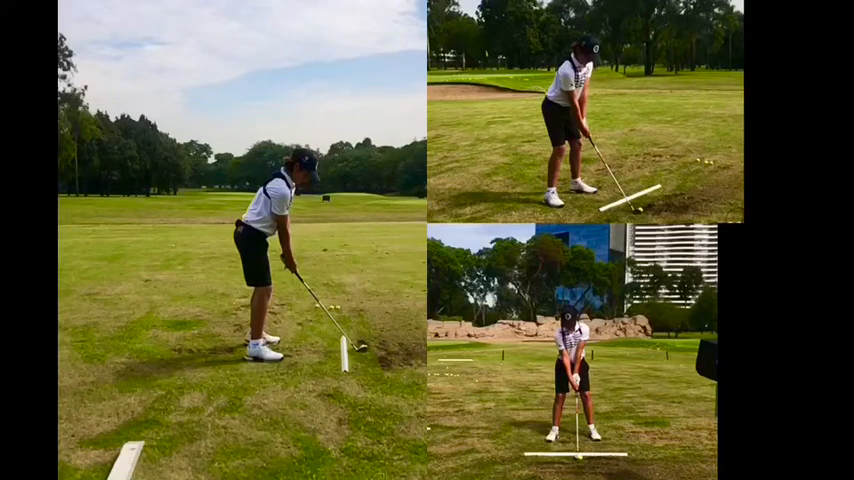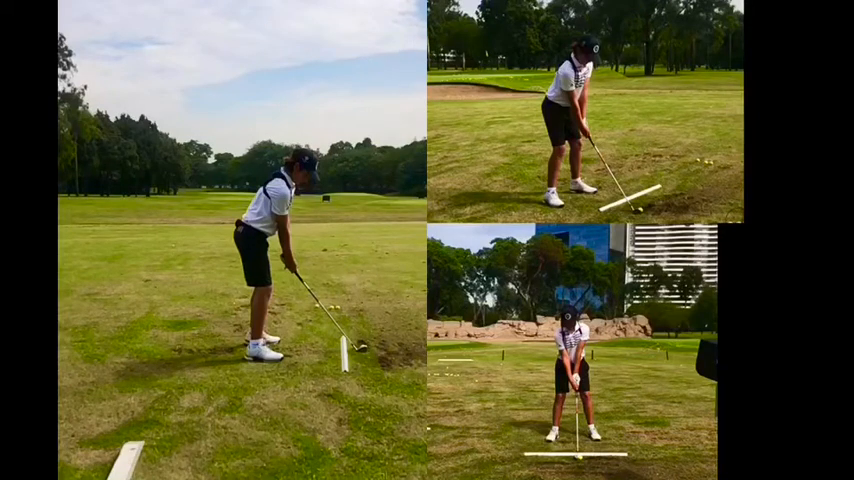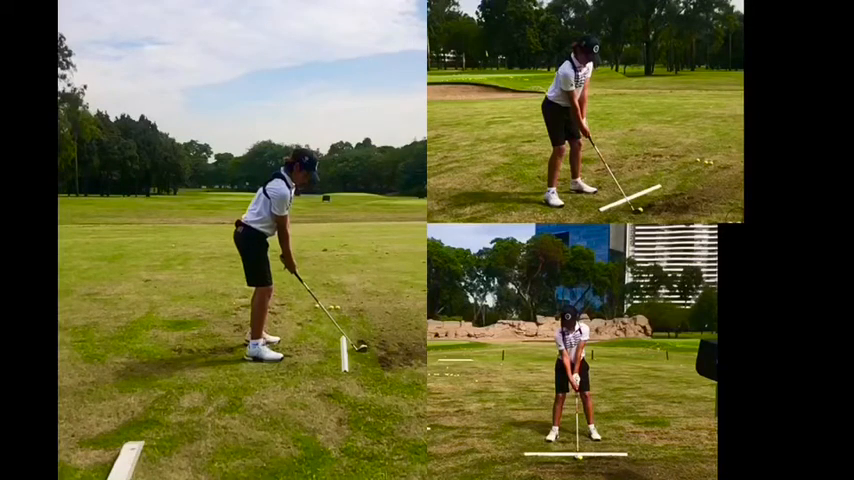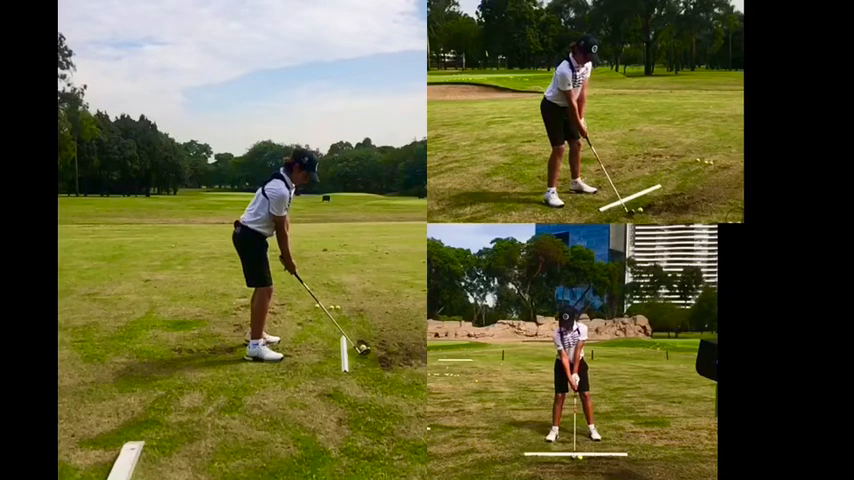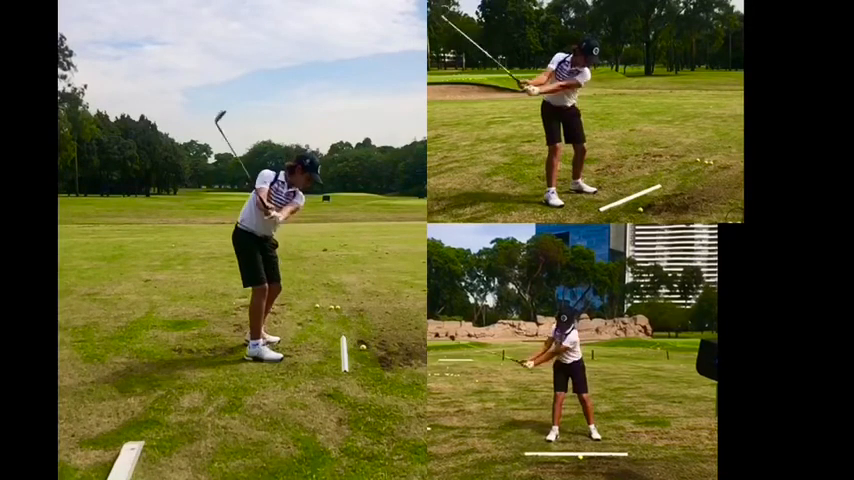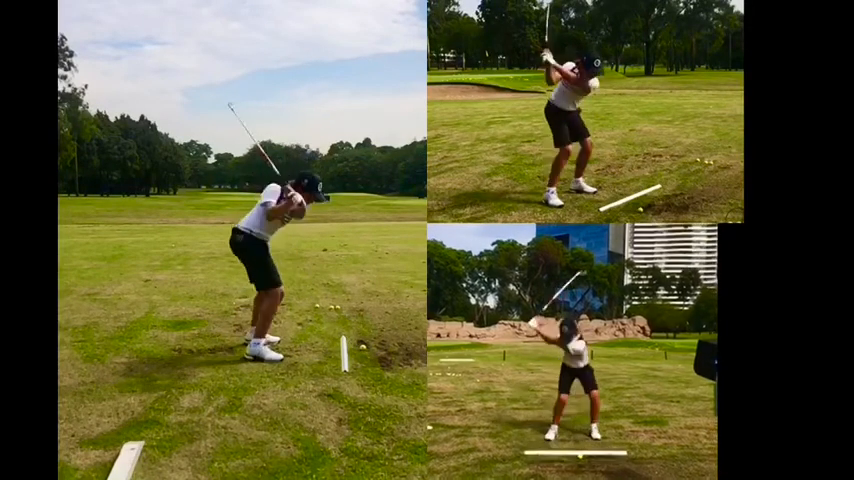
dt=0.5s
person 1, frame 1
left shoulder: (283, 182)
right shoulder: (282, 191)
left elbow: (284, 223)
right elbow: (283, 228)
left wrist: (287, 254)
right wrist: (289, 257)
left hip: (250, 235)
right hip: (252, 237)
left knee: (261, 287)
right knee: (264, 289)
left ankle: (256, 332)
right ankle: (255, 346)
person 1, frame 2
left shoulder: (284, 182)
right shoulder: (282, 190)
left elbow: (284, 223)
right elbow: (283, 228)
left wrist: (287, 254)
right wrist: (289, 258)
left hip: (251, 234)
right hip: (252, 237)
left knee: (262, 287)
right knee: (264, 289)
left ankle: (256, 333)
right ankle: (255, 346)
person 1, frame 3
left shoulder: (283, 182)
right shoulder: (282, 191)
left elbow: (284, 224)
right elbow: (282, 229)
left wrist: (287, 254)
right wrist: (289, 258)
left hip: (251, 235)
right hip: (252, 237)
left knee: (262, 286)
right knee: (265, 289)
left ankle: (255, 333)
right ankle: (254, 346)
person 1, frame 4
left shoulder: (285, 183)
right shoulder: (280, 191)
left elbow: (285, 222)
right elbow: (280, 229)
left wrist: (287, 254)
right wrist: (288, 258)
left hip: (251, 236)
right hip: (250, 237)
left knee: (262, 287)
right knee: (265, 289)
left ankle: (256, 333)
right ankle: (255, 346)
person 1, frame 5
left shoulder: (298, 196)
right shoulder: (268, 176)
left elbow: (287, 211)
right elbow: (261, 196)
left wrist: (278, 215)
right wrist: (265, 206)
left hip: (265, 240)
right hip: (246, 236)
left knee: (275, 287)
right knee: (261, 288)
left ankle: (256, 332)
right ankle: (255, 346)
person 1, frame 6
left shoulder: (298, 206)
right shoulder: (274, 189)
left elbow: (300, 212)
right elbow: (271, 215)
left wrist: (298, 201)
right wrist: (290, 201)
left hip: (255, 244)
right hip: (247, 242)
left knee: (267, 290)
right knee: (275, 292)
left ankle: (255, 332)
right ankle: (256, 345)
person 2, frame 1
left shoulder: (588, 65)
right shoulder: (567, 71)
left elbow: (584, 92)
right elbow: (573, 101)
left wrist: (584, 119)
right wrist: (582, 125)
left hip: (567, 108)
right hip: (554, 108)
left knee: (577, 143)
right knee: (560, 148)
left ankle: (576, 182)
right ankle: (551, 191)
person 2, frame 2
left shoulder: (588, 65)
right shoulder: (567, 71)
left elbow: (584, 92)
right elbow: (573, 101)
left wrist: (584, 118)
right wrist: (582, 125)
left hip: (567, 108)
right hip: (554, 108)
left knee: (577, 143)
right knee: (560, 148)
left ankle: (576, 182)
right ankle: (551, 192)
person 2, frame 3
left shoulder: (588, 65)
right shoulder: (567, 71)
left elbow: (584, 92)
right elbow: (573, 101)
left wrist: (584, 118)
right wrist: (582, 125)
left hip: (567, 108)
right hip: (554, 108)
left knee: (577, 143)
right knee: (559, 148)
left ankle: (576, 182)
right ankle: (551, 191)
person 2, frame 4
left shoulder: (587, 65)
right shoulder: (565, 70)
left elbow: (583, 93)
right elbow: (571, 101)
left wrist: (582, 118)
right wrist: (579, 125)
left hip: (566, 108)
right hip: (552, 108)
left knee: (576, 144)
right knee: (559, 148)
left ankle: (576, 182)
right ankle: (551, 192)
person 2, frame 5
left shoulder: (584, 74)
right shoulder: (561, 57)
left elbow: (561, 86)
right elbow: (546, 75)
left wrist: (538, 90)
right wrist: (531, 83)
left hip: (569, 110)
right hip: (550, 108)
left knee: (581, 148)
right knee: (555, 148)
left ankle: (576, 182)
right ankle: (550, 192)
person 2, frame 6
left shoulder: (592, 83)
right shoulder: (570, 67)
left elbow: (574, 81)
right elbow: (551, 79)
left wrist: (555, 65)
right wrist: (549, 63)
left hip: (571, 112)
right hip: (555, 110)
left knee: (587, 145)
right knee: (565, 149)
left ankle: (577, 182)
right ankle: (550, 192)
person 3, frame 1
left shoulder: (584, 329)
right shoulder: (559, 334)
left elbow: (579, 351)
right elbow: (565, 356)
left wrist: (576, 372)
right wrist: (570, 377)
left hip: (579, 363)
right hip: (563, 365)
left knee: (586, 394)
right knee: (560, 396)
left ankle: (592, 428)
right ankle: (555, 429)
person 3, frame 2
left shoulder: (584, 329)
right shoulder: (559, 334)
left elbow: (579, 351)
right elbow: (565, 356)
left wrist: (576, 373)
right wrist: (570, 378)
left hip: (579, 363)
right hip: (563, 365)
left knee: (586, 394)
right knee: (560, 396)
left ankle: (592, 428)
right ankle: (555, 429)
person 3, frame 3
left shoulder: (584, 328)
right shoulder: (559, 334)
left elbow: (579, 352)
right elbow: (565, 356)
left wrist: (576, 372)
right wrist: (570, 378)
left hip: (580, 363)
right hip: (563, 365)
left knee: (586, 395)
right knee: (560, 396)
left ankle: (592, 428)
right ankle: (555, 429)
person 3, frame 4
left shoulder: (582, 328)
right shoulder: (557, 334)
left elbow: (578, 352)
right elbow: (564, 357)
left wrist: (575, 373)
right wrist: (569, 378)
left hip: (579, 364)
right hip: (562, 365)
left knee: (585, 395)
right knee: (559, 396)
left ankle: (592, 428)
right ankle: (555, 429)
person 3, frame 5
left shoulder: (572, 336)
right shoulder: (558, 328)
left elbow: (553, 352)
right elbow: (546, 346)
left wrist: (535, 363)
right wrist: (532, 359)
left hip: (575, 365)
right hip: (561, 365)
left knee: (584, 397)
right knee: (559, 397)
left ankle: (592, 428)
right ankle: (555, 430)
person 3, frame 6
left shoulder: (579, 345)
right shoulder: (568, 334)
left elbow: (554, 342)
left wrist: (539, 330)
left hip: (583, 369)
right hip: (568, 368)
left knee: (595, 396)
right knee: (562, 399)
left ankle: (594, 428)
right ankle: (554, 428)
